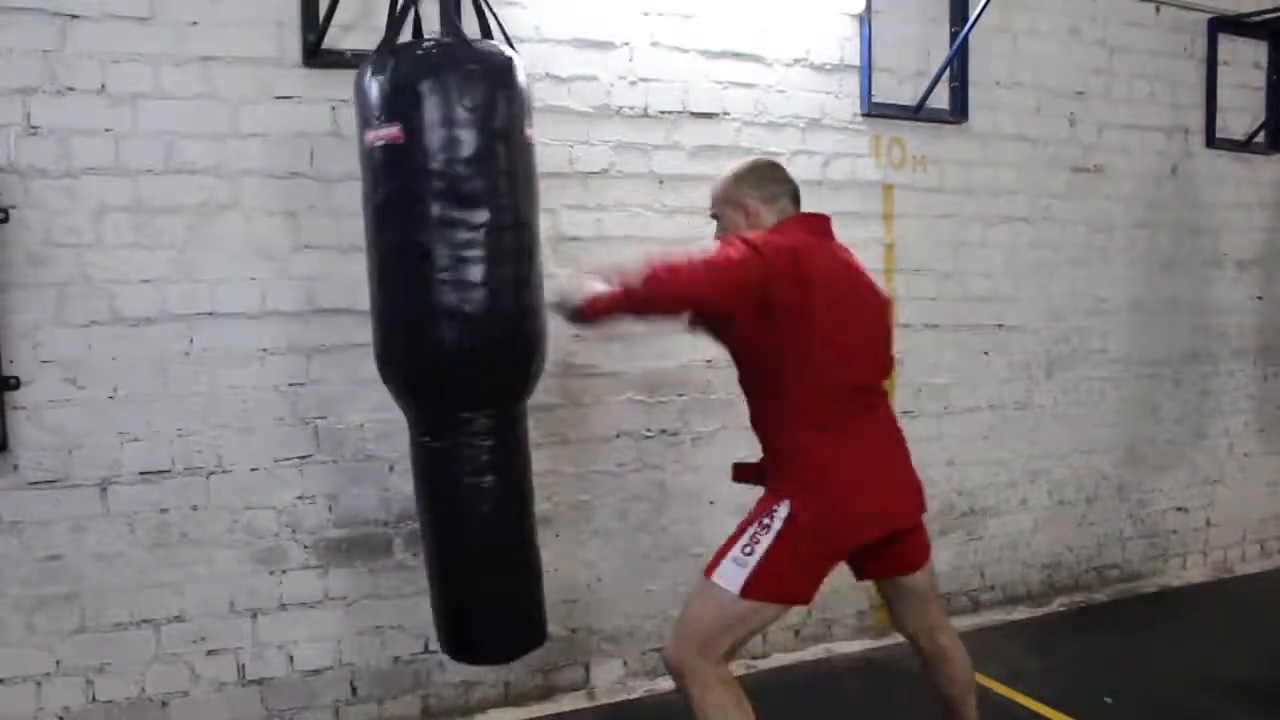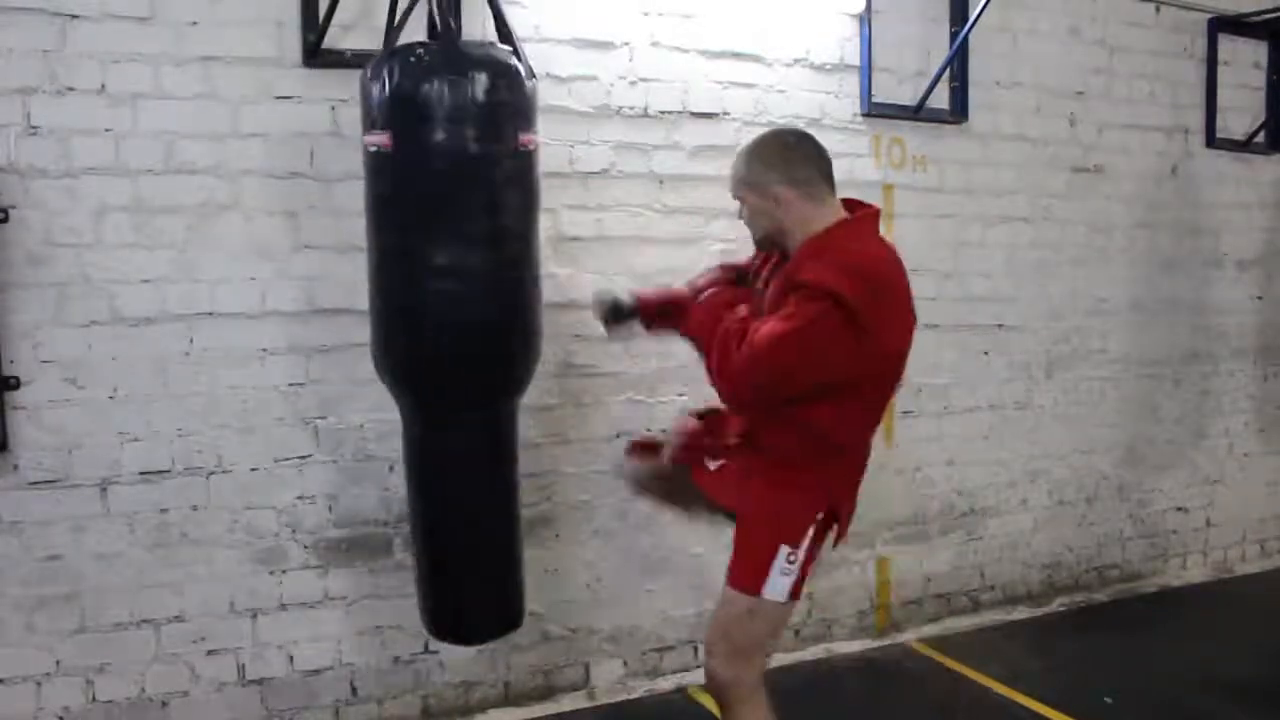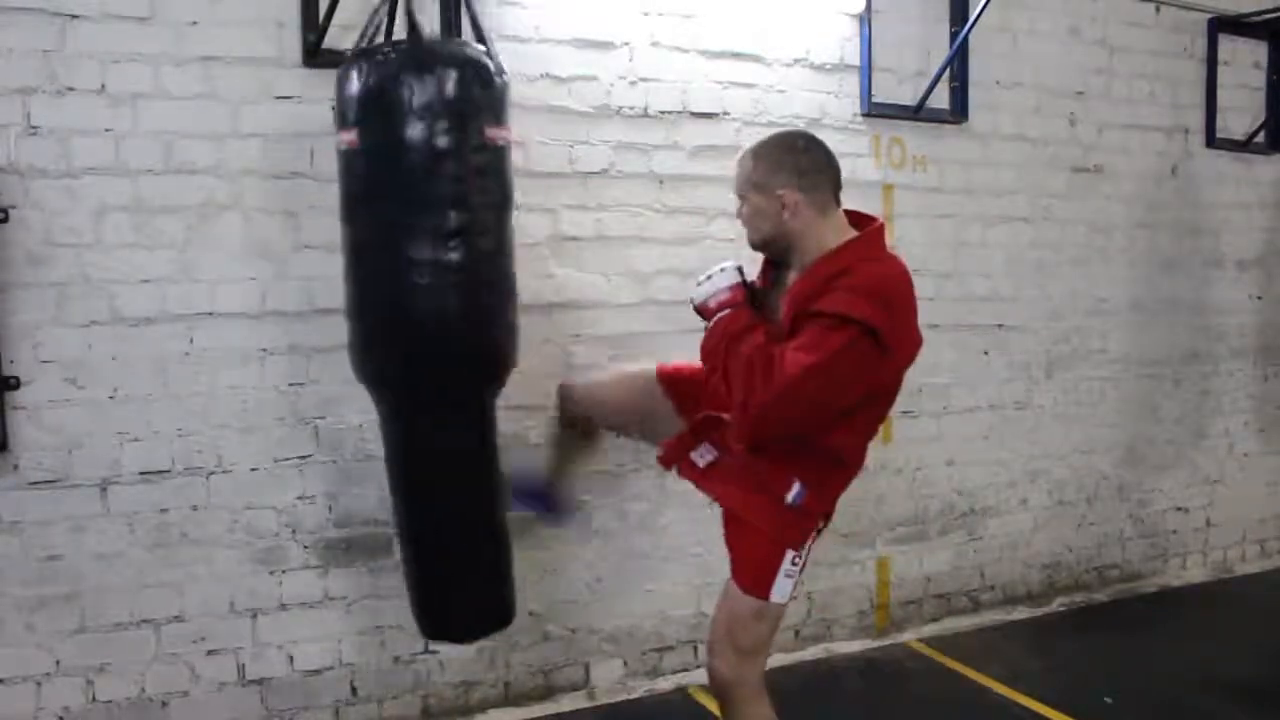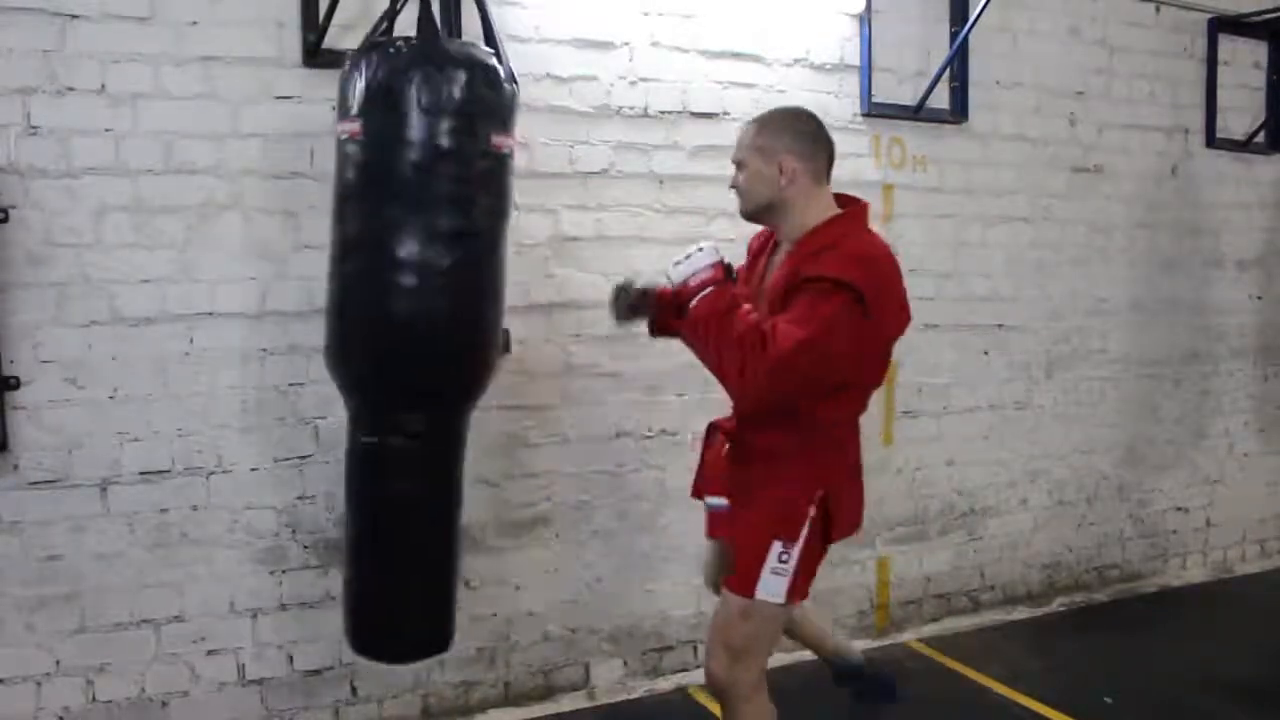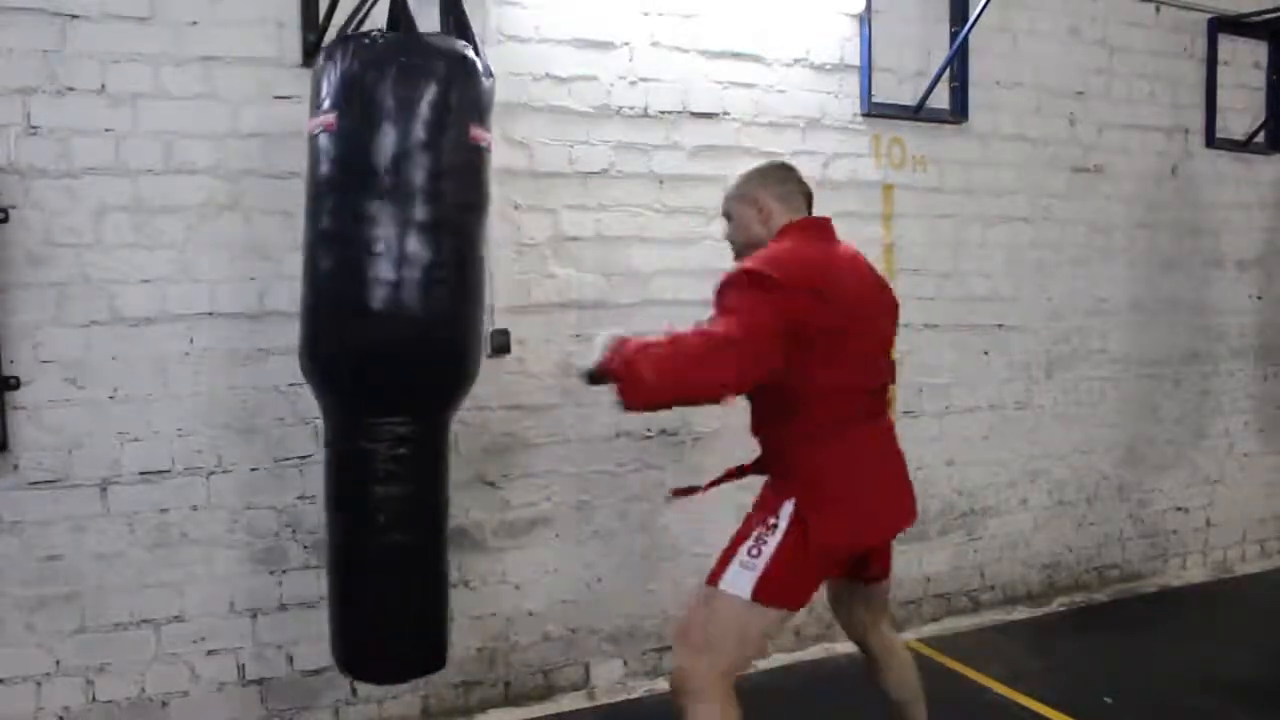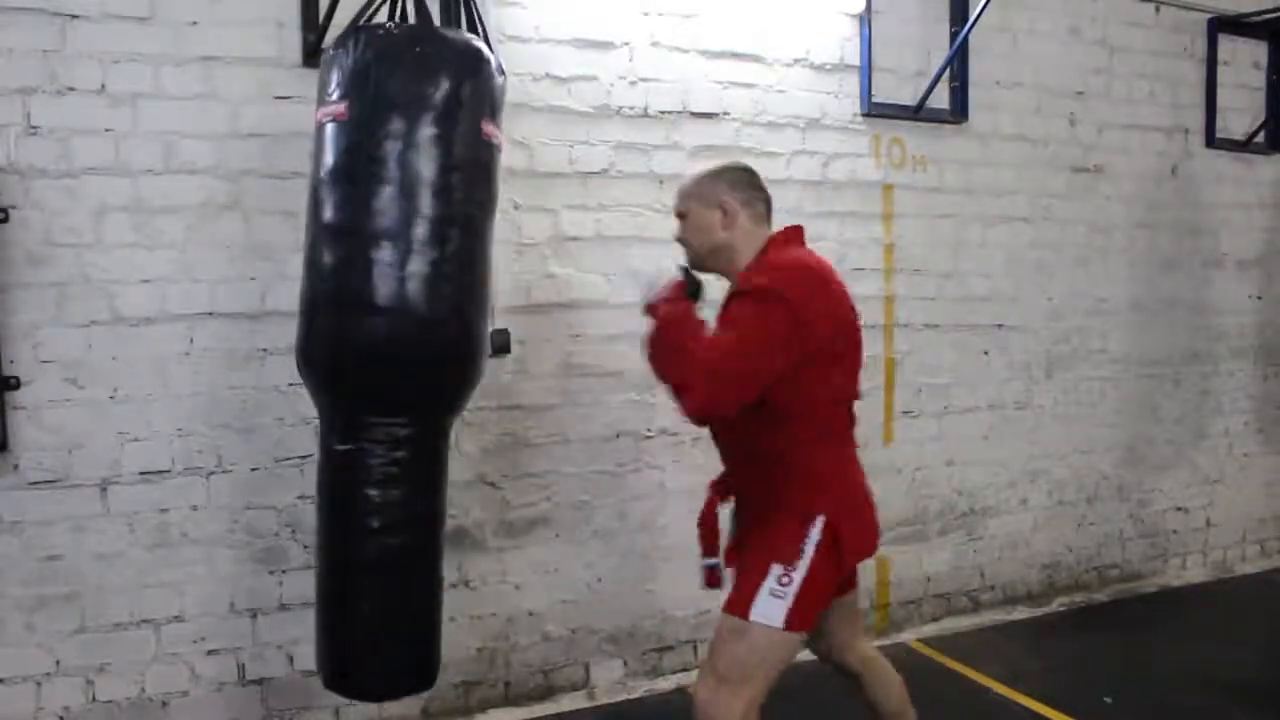
dt=0.2s
person 1, frame 1
left shoulder: (772, 257)
right shoulder: (836, 273)
left elbow: (681, 288)
left wrist: (598, 297)
left hip: (818, 493)
right hip: (882, 479)
left knee: (693, 654)
right knee: (924, 622)
person 1, frame 2
left shoulder: (848, 279)
right shoulder: (819, 242)
left elbow: (744, 372)
right elbow: (751, 282)
left wrist: (714, 296)
right wrist: (647, 307)
left hip: (797, 472)
right hip: (759, 429)
left knee: (729, 667)
right knee: (651, 471)
person 1, frame 3
left shoulder: (865, 303)
right shoulder: (789, 252)
left elbow: (767, 407)
left wrist: (726, 310)
left hip: (783, 481)
right hip: (735, 424)
left knee: (732, 669)
right knee: (583, 395)
right ankle: (551, 485)
person 1, frame 4
left shoulder: (849, 272)
right shoulder: (785, 242)
left elbow: (762, 377)
right elbow: (752, 321)
left wrist: (708, 289)
right wrist: (668, 297)
left hip: (798, 477)
right hip: (756, 453)
left knee: (731, 670)
right knee: (743, 594)
right ankle: (855, 668)
person 1, frame 5
left shoulder: (776, 275)
right shoulder: (858, 272)
left elbow: (713, 366)
left wrist: (618, 357)
left hip: (815, 496)
right hip: (871, 484)
left knee: (698, 669)
right knee: (872, 627)
person 1, frame 6
left shoulder: (781, 288)
right shoulder: (773, 281)
left elbow: (710, 390)
left wrist: (668, 311)
left hip: (803, 517)
right hip: (803, 501)
right knee: (840, 643)
